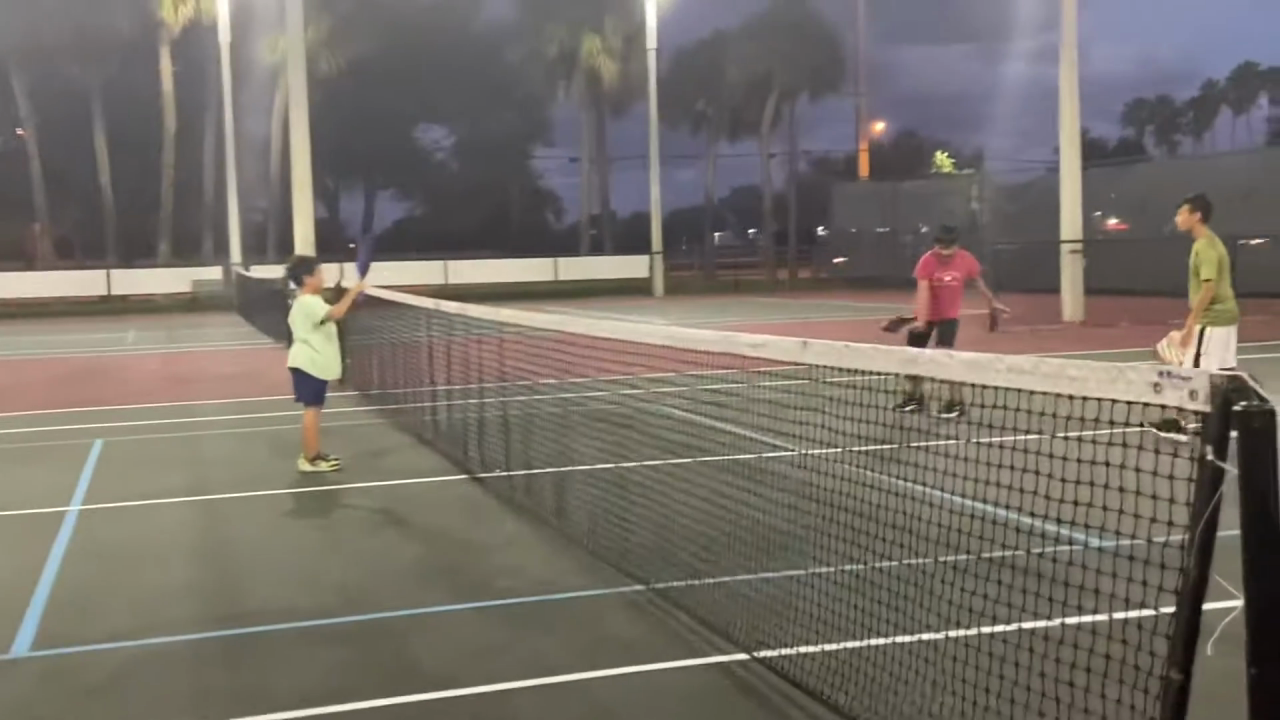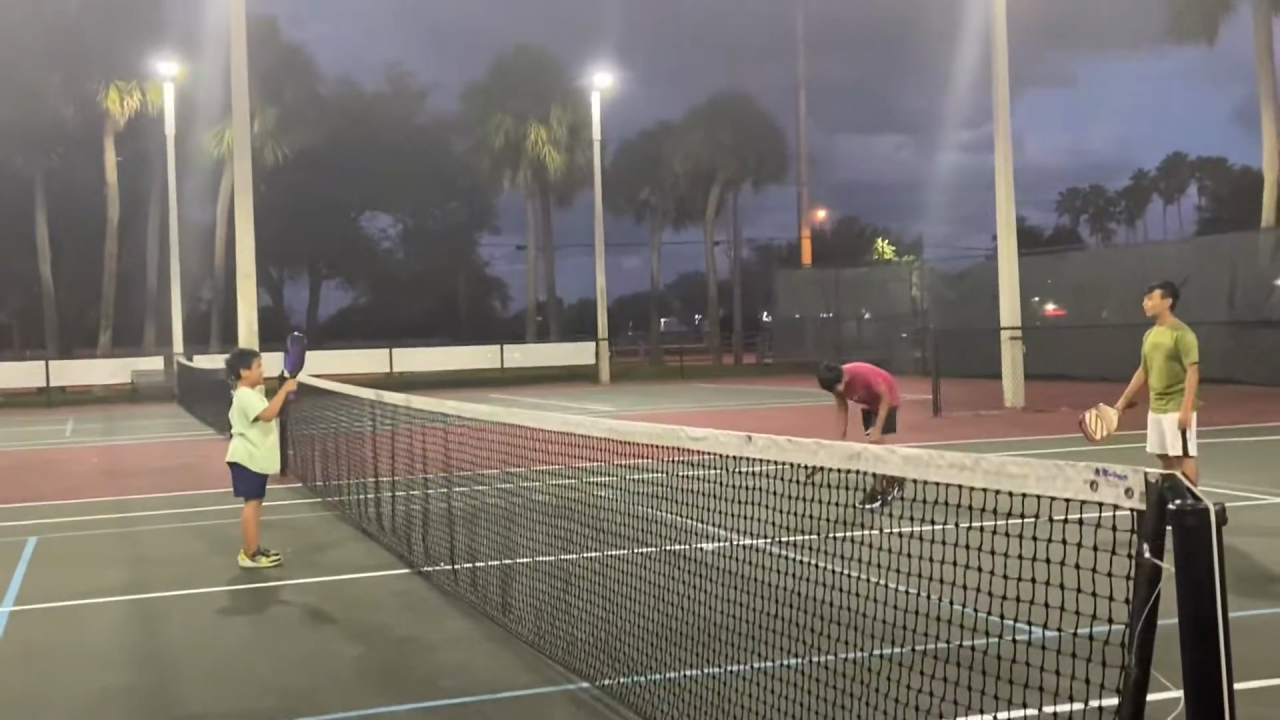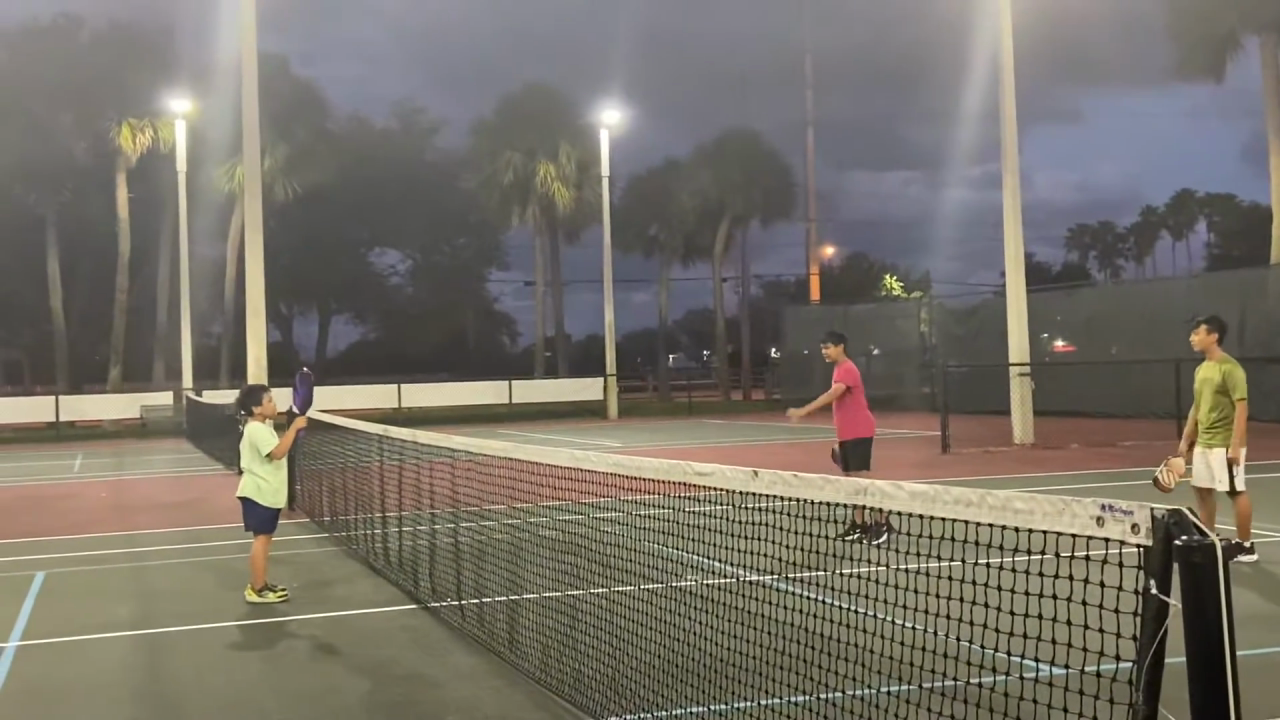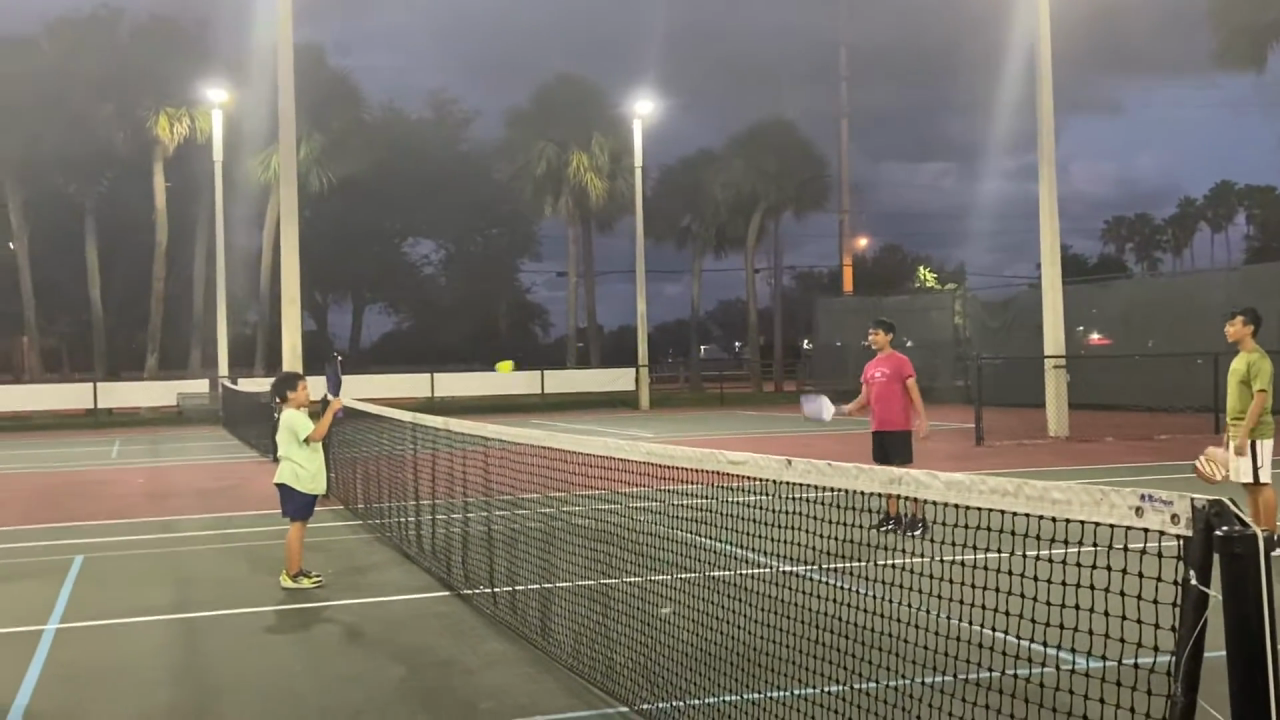
dt=1s
person 1, frame 1
left shoulder: (1204, 246)
right shoulder: (1212, 242)
left elbow: (1207, 288)
left wrist: (1189, 323)
right wrist: (1191, 324)
left hip: (1213, 318)
right hip: (1224, 315)
left knee: (1193, 369)
right knee: (1224, 371)
left ankle: (1180, 423)
person 1, frame 2
left shoulder: (1182, 334)
right shoulder: (1150, 335)
left elbow: (1192, 372)
right elbow: (1143, 371)
left wrist: (1186, 409)
right wrist: (1123, 401)
left hip: (1178, 408)
right hip: (1156, 408)
left knee: (1184, 457)
right knee: (1166, 457)
person 1, frame 3
left shoulder: (1230, 368)
right shoulder: (1200, 369)
left elbow: (1241, 407)
left wrist: (1236, 445)
right wrist: (1185, 439)
left hip: (1225, 443)
right hip: (1203, 443)
left knee: (1236, 492)
right knee: (1201, 489)
left ankle: (1245, 546)
person 1, frame 4
left shoulder: (1258, 359)
right shoulder: (1238, 359)
left elbow: (1260, 399)
left wrist: (1243, 434)
right wrist: (1230, 432)
left hip: (1254, 435)
right hip: (1240, 434)
left knee: (1261, 485)
right knee: (1250, 486)
left ankle: (1271, 538)
person 2, frame 1
left shoulder: (305, 302)
right shoulder: (309, 302)
right elbow: (335, 314)
right wrist: (353, 292)
left hip: (312, 362)
right hip: (310, 364)
left knee: (314, 408)
right knee: (312, 409)
left ankle: (313, 453)
right ankle: (310, 458)
person 2, frame 2
left shoulder: (250, 394)
right shoulder: (246, 395)
left elbow: (266, 415)
right elbow: (267, 414)
right wrist: (284, 391)
left hip: (254, 457)
right hip: (248, 458)
left knee: (255, 503)
right knee: (252, 503)
left ankle: (253, 548)
right ankle: (250, 554)
person 2, frame 3
left shoulder: (261, 427)
right shoulder: (257, 429)
left elbow: (276, 452)
right elbow: (278, 452)
right wrist: (294, 428)
left hip: (265, 492)
right hip: (258, 493)
left knee: (264, 538)
right knee: (261, 538)
left ankle: (259, 584)
right ankle: (257, 589)
person 2, frame 4
left shoulder: (295, 415)
right shoulder: (293, 417)
left elbow: (311, 438)
right elbow: (316, 435)
right wrist: (330, 411)
left hip: (302, 480)
right hip: (295, 480)
left knee: (300, 524)
right knee: (298, 524)
left ankle: (294, 570)
right ankle: (292, 575)
person 3, frame 1
left shoulder: (967, 260)
right shoulder: (927, 261)
left elbow: (978, 282)
right elbow: (922, 291)
left wrist: (993, 303)
right wrist: (921, 318)
left hip: (949, 315)
right hip: (926, 314)
left ankle: (956, 402)
right ankle: (914, 397)
person 3, frame 2
left shoulder: (864, 374)
right shoulder: (835, 383)
left elbow: (885, 397)
right elbow: (842, 407)
left wrist: (878, 428)
right wrist: (842, 434)
left hip: (886, 398)
right hip: (868, 403)
left knee: (878, 442)
right knee: (874, 443)
left ankle: (878, 491)
right ankle: (892, 482)
person 3, frame 3
left shoulder: (847, 369)
right shoulder: (839, 369)
left elbow: (831, 395)
left wrist: (803, 411)
right wrist: (840, 438)
left hip: (859, 433)
right hip: (847, 435)
left knee: (861, 478)
right knee: (851, 479)
left ankle: (882, 523)
right ankle: (859, 525)
person 3, frame 4
left shoulder: (901, 361)
right shoulder: (869, 366)
left elbow: (913, 391)
right elbow: (865, 397)
left wrist: (922, 419)
right wrist: (850, 408)
left hip: (899, 428)
right hip: (878, 428)
left ankle: (918, 518)
right ankle: (892, 516)
